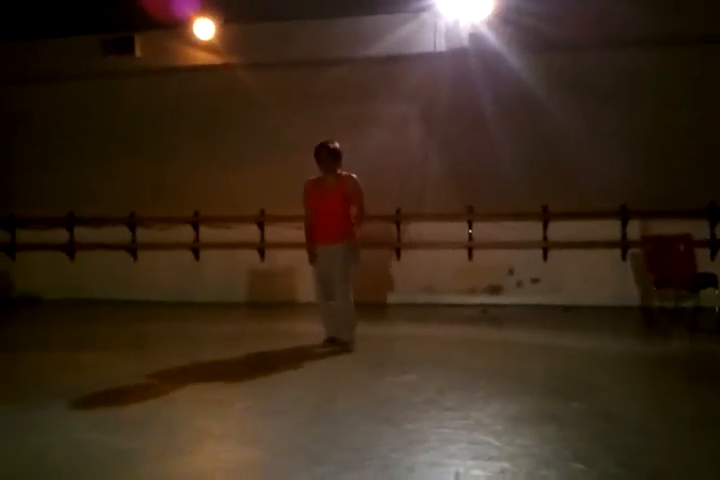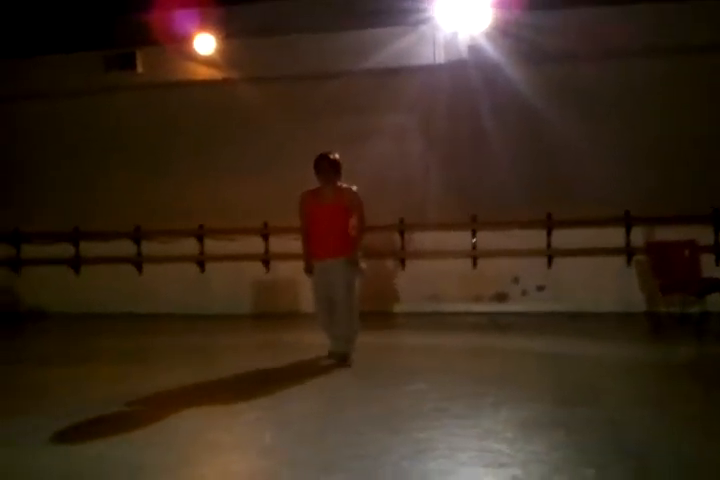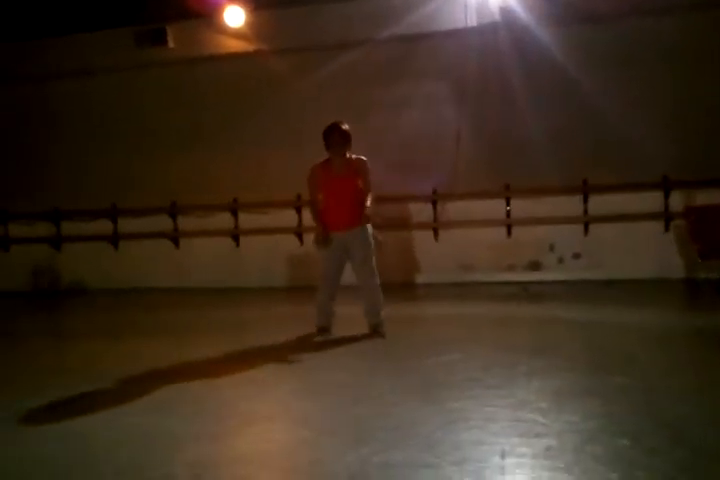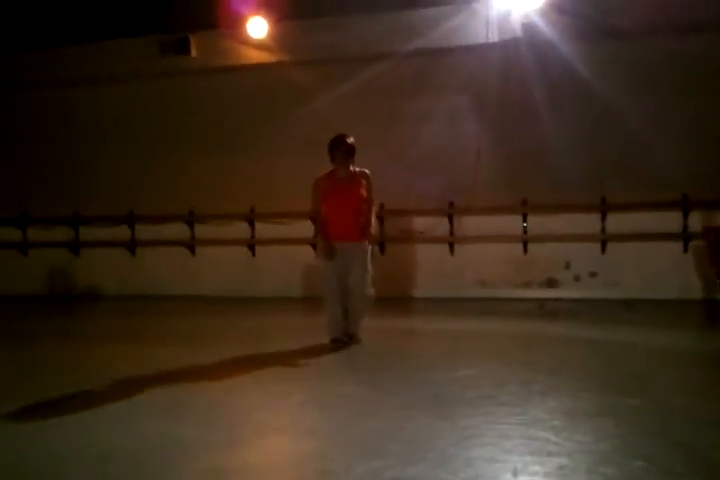
dt=0.5s
person 1, frame 1
left shoulder: (349, 181)
right shoulder: (311, 186)
left elbow: (360, 211)
right elbow: (309, 218)
left wrist: (352, 236)
right wrist: (309, 244)
left hip: (343, 245)
right hip: (320, 246)
left knee: (342, 291)
right knee: (324, 294)
left ankle: (347, 336)
right ankle: (333, 333)
person 1, frame 2
left shoulder: (350, 194)
right shoulder: (308, 198)
left elbow: (360, 225)
right elbow: (305, 230)
left wrist: (354, 251)
right wrist: (307, 258)
left hip: (344, 259)
right hip: (319, 261)
left knee: (345, 306)
right knee: (324, 308)
left ankle: (344, 351)
right ankle: (337, 345)
person 1, frame 3
left shoulder: (360, 164)
right shoulder: (318, 171)
left elbow: (367, 191)
right elbow: (314, 202)
left wrist: (366, 206)
right wrist: (320, 228)
left hip: (358, 231)
right hip: (332, 234)
left knee: (369, 278)
right knee: (328, 280)
left ankle: (375, 322)
right ankle: (323, 323)
person 1, frame 4
left shoulder: (363, 177)
right shoulder: (322, 182)
left elbow: (370, 206)
right elbow: (316, 214)
left wrist: (369, 224)
right wrist: (322, 241)
left hip: (359, 243)
right hip: (334, 244)
left knee: (359, 290)
right knee: (334, 291)
left ankle: (352, 330)
right ankle: (337, 333)
